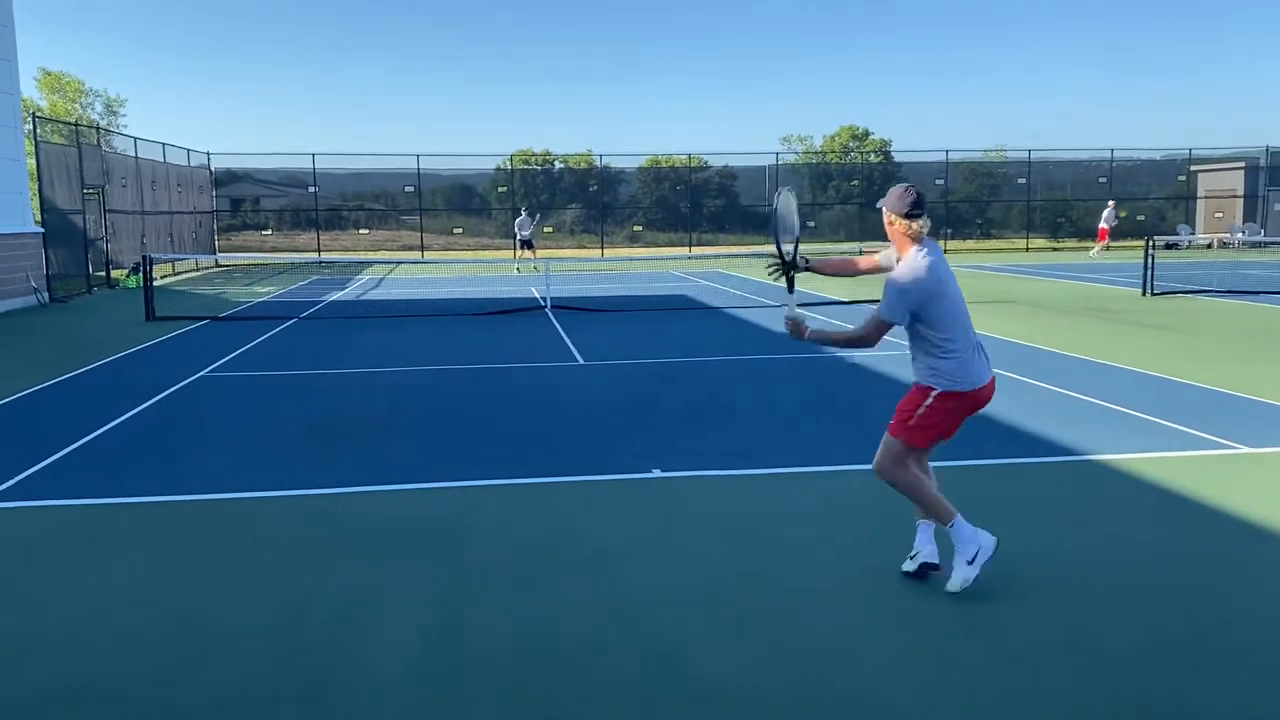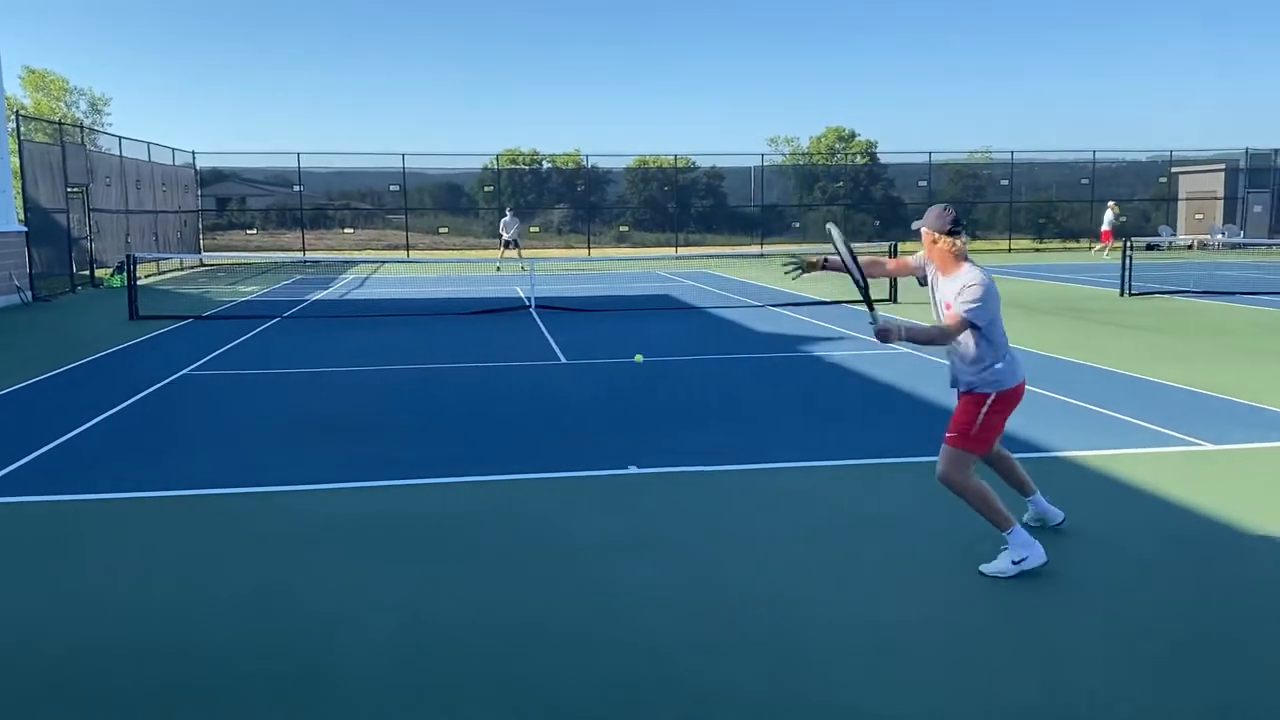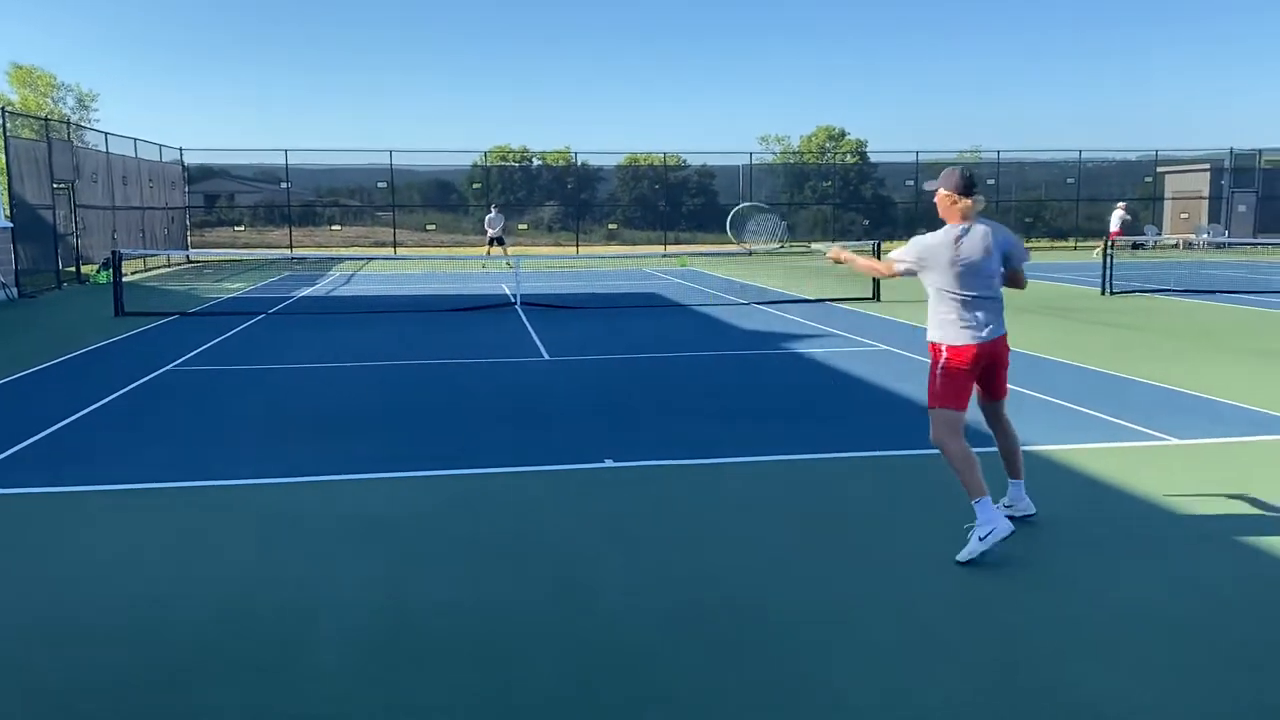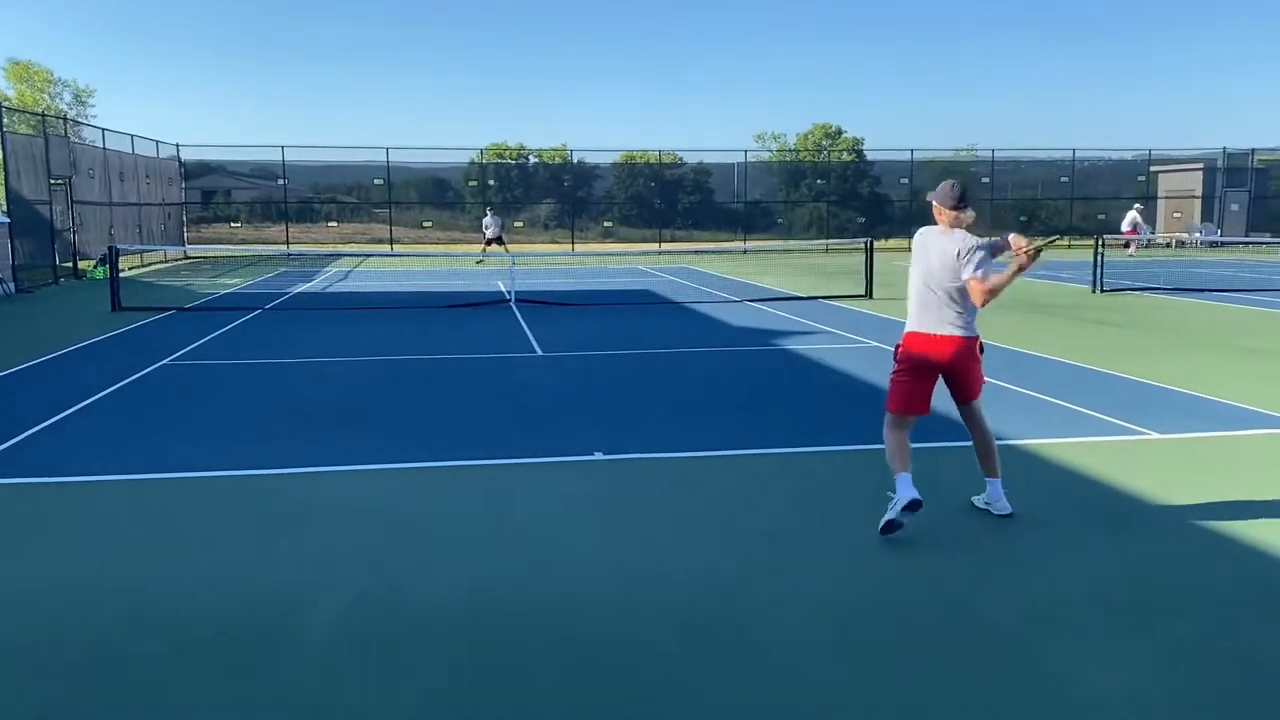
dt=0.3s
person 1, frame 1
left shoulder: (909, 277)
right shoulder: (925, 251)
left elbow: (868, 336)
right elbow: (858, 264)
left wrist: (809, 334)
right wrist: (801, 264)
left hip: (947, 384)
right hip: (973, 378)
left knee: (889, 465)
right knee: (910, 453)
left ankle: (969, 539)
right ankle: (925, 547)
person 1, frame 2
left shoulder: (977, 284)
right shoulder: (933, 265)
left elbow: (946, 333)
right elbow: (883, 266)
left wrist: (901, 332)
right wrist: (825, 263)
left hip: (993, 386)
right hip: (980, 385)
left knee: (953, 471)
right knee: (986, 449)
left ankle: (1023, 547)
right ankle: (1042, 509)
person 1, frame 3
left shoulder: (931, 245)
right shoulder: (996, 233)
left elbow: (883, 269)
right elbow: (1019, 282)
left wrist: (844, 256)
left hip: (956, 350)
right hip: (996, 342)
left knee: (946, 436)
right knee: (997, 418)
left ankle: (989, 520)
right ankle: (1018, 498)
person 1, frame 4
left shoulder: (922, 237)
right shoulder: (972, 244)
right elbow: (980, 297)
left wrist: (1007, 244)
right wrist: (1018, 265)
left hip: (917, 344)
right hip: (961, 346)
left knee: (895, 427)
right knee: (974, 419)
left ankle: (904, 491)
right ankle: (995, 495)
